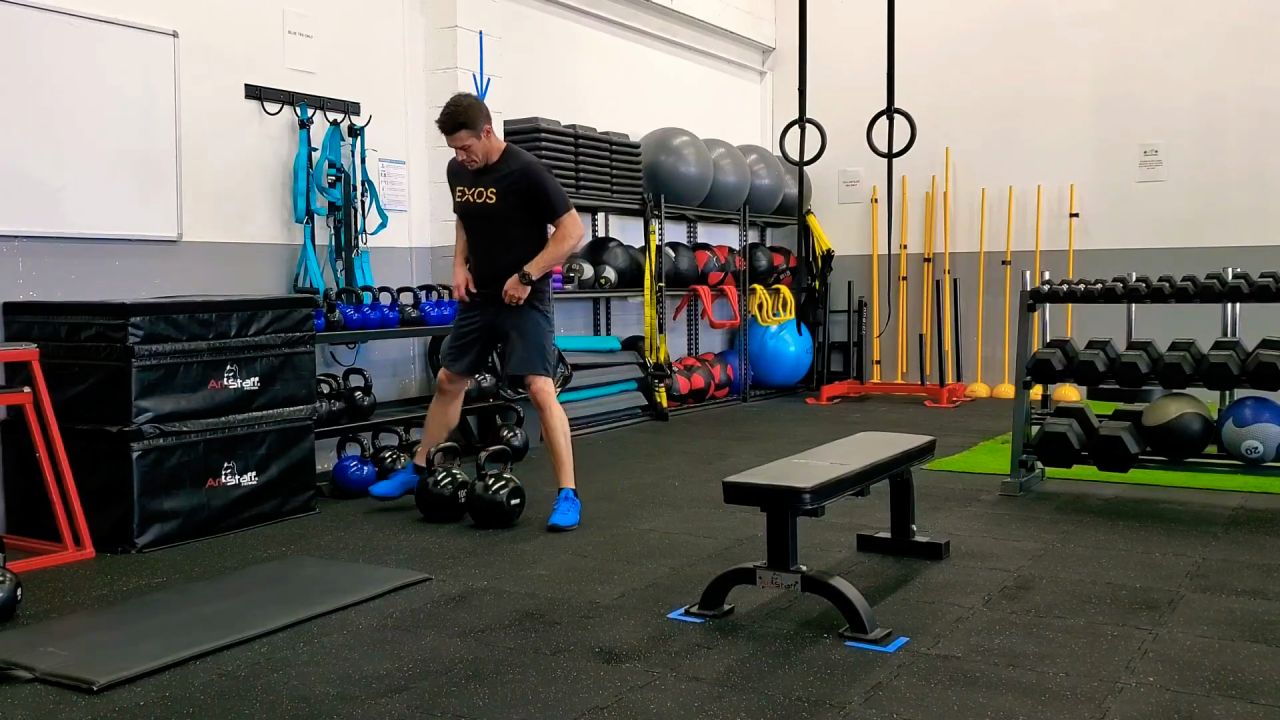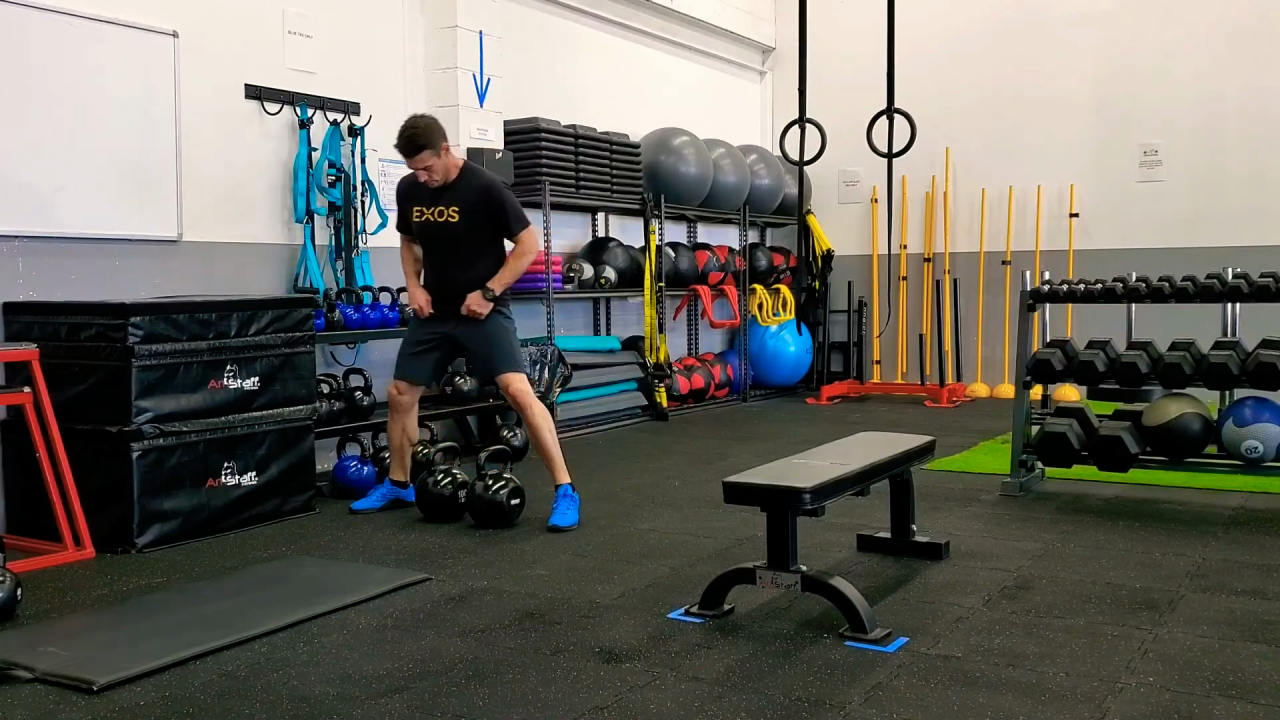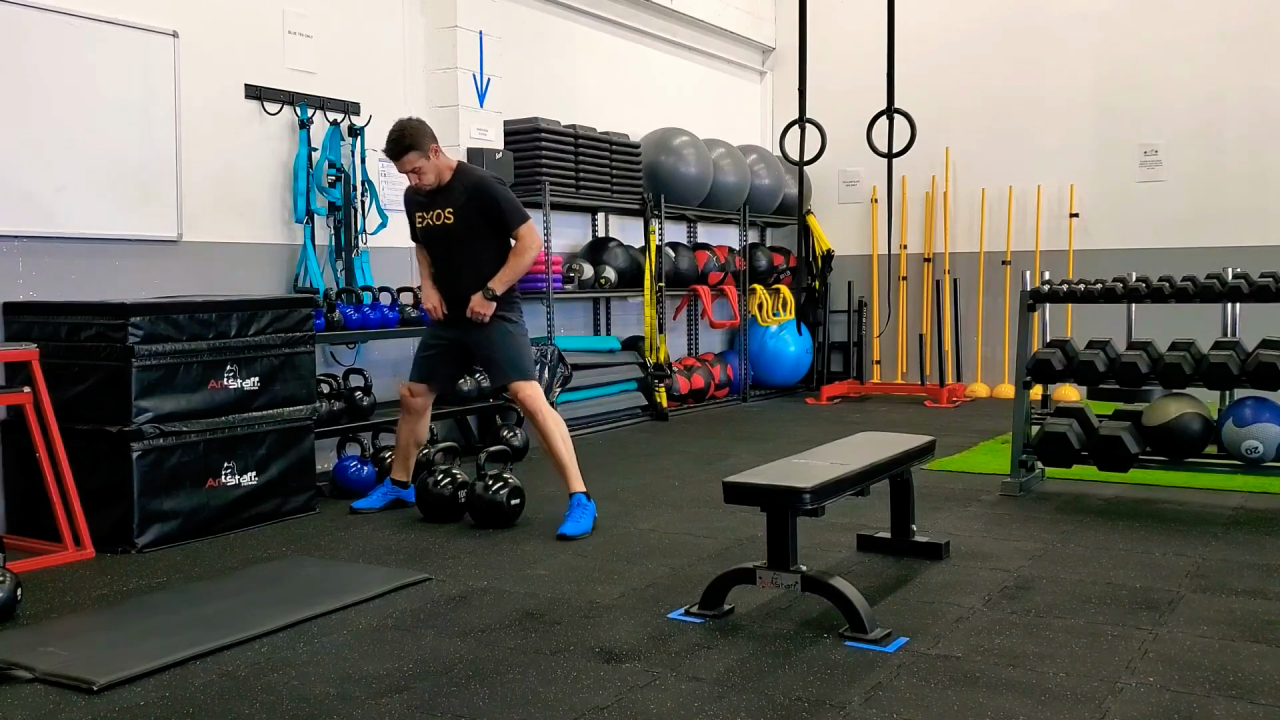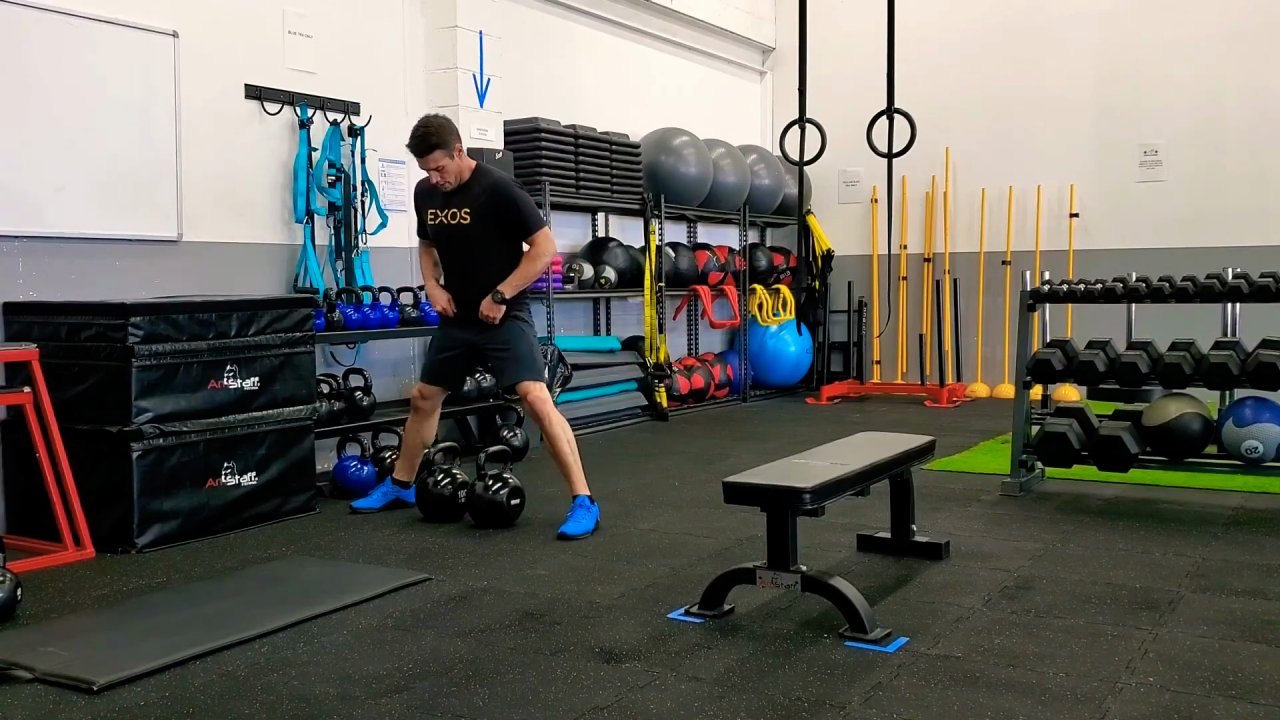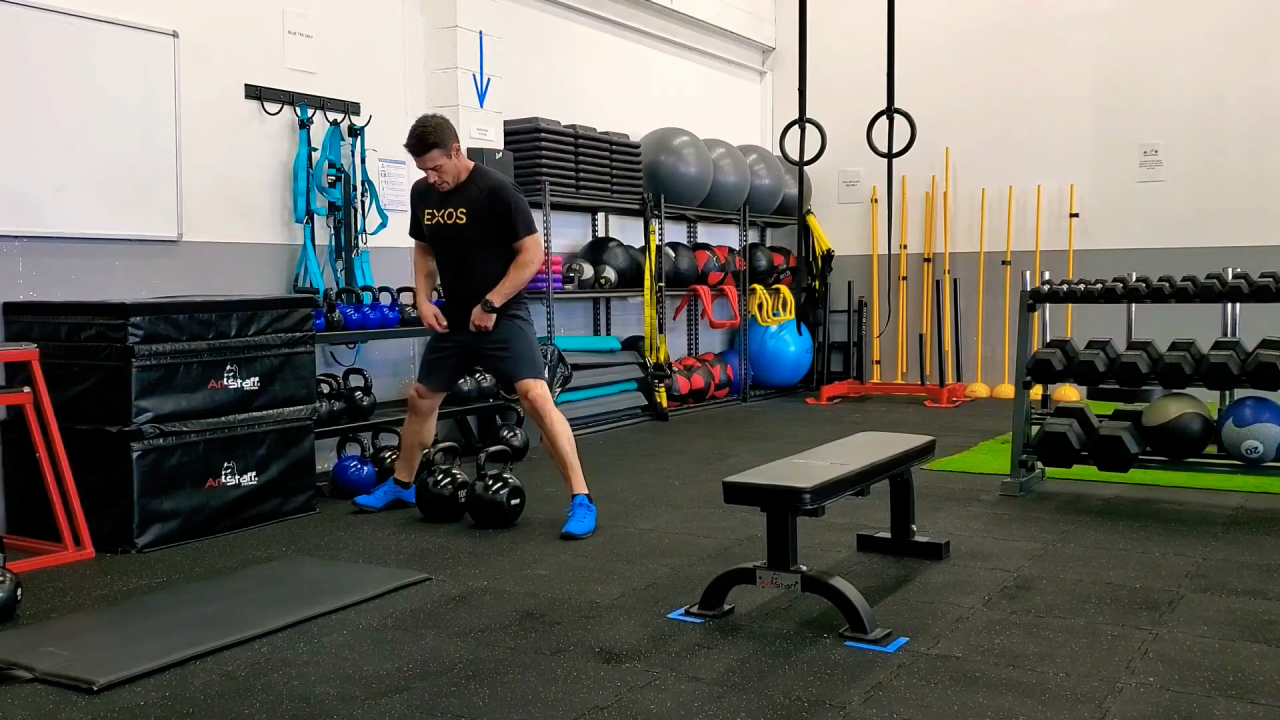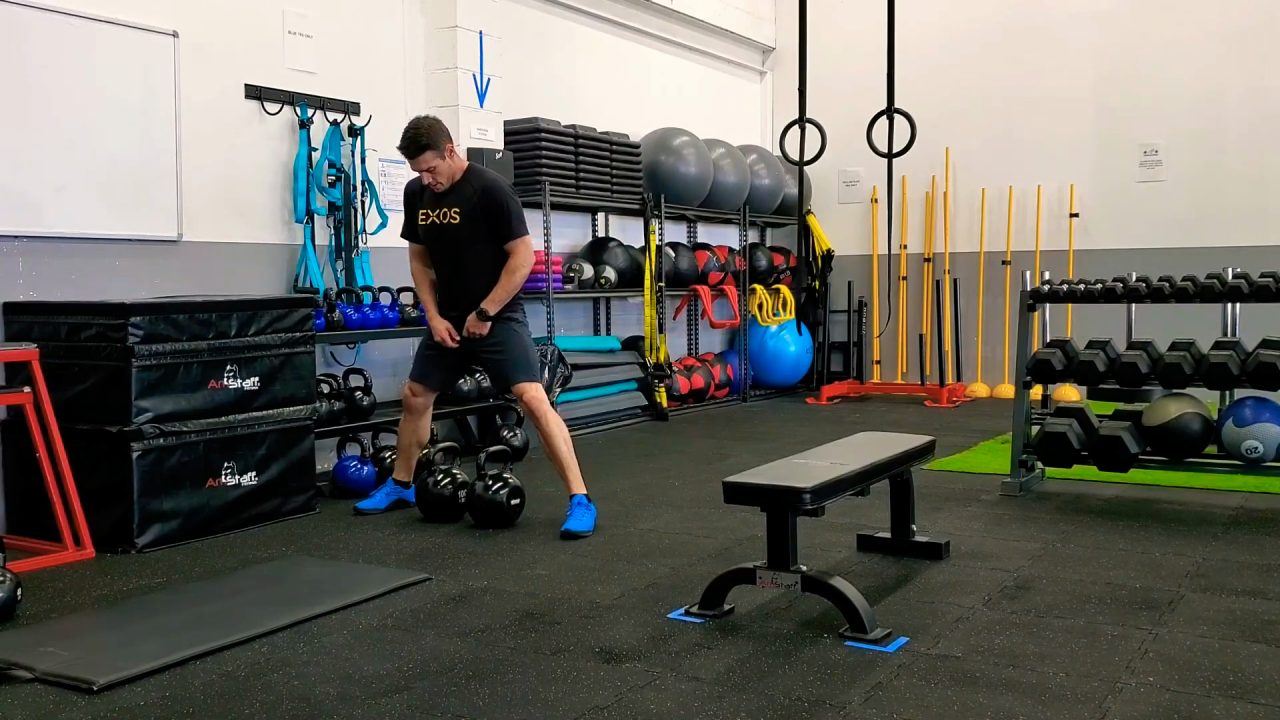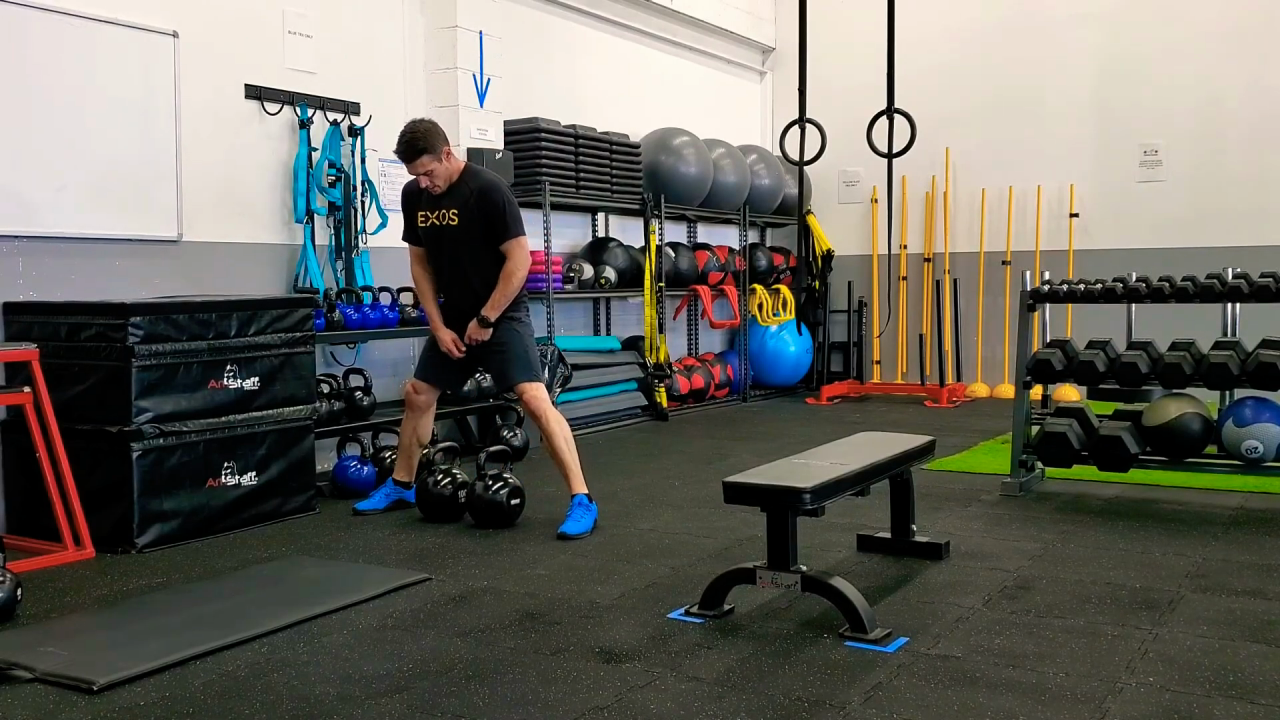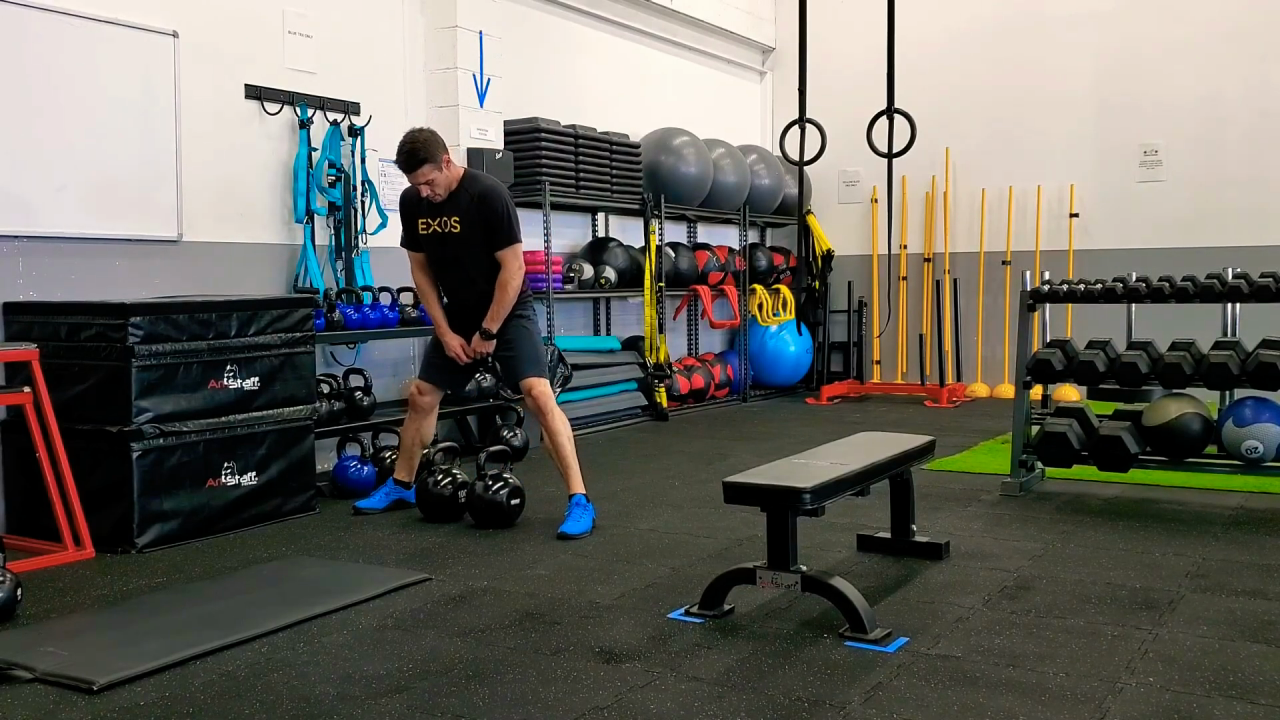
dt=0.3s
person 1, frame 1
left shoulder: (526, 170)
right shoulder: (457, 170)
left elbow: (571, 229)
left wrist: (527, 276)
right wrist: (460, 265)
left hip: (522, 300)
right hip: (477, 297)
left knee: (539, 391)
right knee: (448, 383)
left ankle: (568, 495)
right ankle: (419, 470)
person 1, frame 2
left shoulder: (485, 189)
right shoulder: (408, 190)
left elbow: (530, 244)
left wrist: (488, 292)
right wrist: (414, 285)
left hip: (483, 309)
right hip: (434, 313)
left knee: (518, 391)
right knee: (400, 395)
left ankle: (564, 491)
right ankle: (398, 484)
person 1, frame 3
left shoulder: (481, 186)
right shoulder: (413, 197)
left elbow: (530, 242)
left wrist: (491, 292)
right wrist: (428, 287)
left hip: (494, 313)
right hip: (448, 316)
left knee: (528, 397)
right knee: (413, 397)
left ankle: (580, 499)
right ankle: (399, 485)
person 1, frame 4
left shoulder: (498, 188)
right shoulder: (425, 192)
left elbow: (544, 246)
left wrist: (501, 295)
right wrist: (433, 285)
left hip: (504, 314)
right hip: (457, 318)
left knee: (536, 399)
right knee: (424, 398)
left ankle: (584, 502)
right ankle: (399, 486)
person 1, frame 5
left shoulder: (496, 189)
right shoulder: (422, 193)
left elbow: (532, 253)
left wrist: (491, 304)
right wrist: (423, 299)
left hip: (503, 315)
right hip: (453, 318)
left knee: (536, 397)
right knee: (422, 399)
left ankle: (582, 501)
right ankle: (401, 486)
person 1, frame 6
left shoulder: (490, 189)
right shoulder: (416, 193)
left elbow: (523, 257)
left wrist: (485, 313)
right wrist: (433, 315)
left hip: (498, 316)
right hip: (449, 319)
left knee: (533, 399)
right knee: (415, 397)
left ankle: (580, 502)
right ankle: (400, 486)
person 1, frame 7
left shoulder: (488, 189)
right shoulder: (413, 194)
left elbow: (519, 259)
right elbow: (420, 261)
left wrist: (486, 319)
right wrist: (437, 324)
left hip: (502, 314)
right hip: (453, 318)
left knee: (534, 399)
right knee: (417, 395)
left ankle: (582, 501)
right ankle: (401, 486)
person 1, frame 8
left shoulder: (488, 194)
right shoulder: (411, 202)
left elbow: (512, 268)
right elbow: (421, 269)
left wrist: (488, 332)
right wrist: (445, 331)
left hip: (508, 314)
right hip: (458, 316)
left knee: (539, 395)
right knee: (421, 396)
left ankle: (580, 501)
right ankle: (401, 486)
